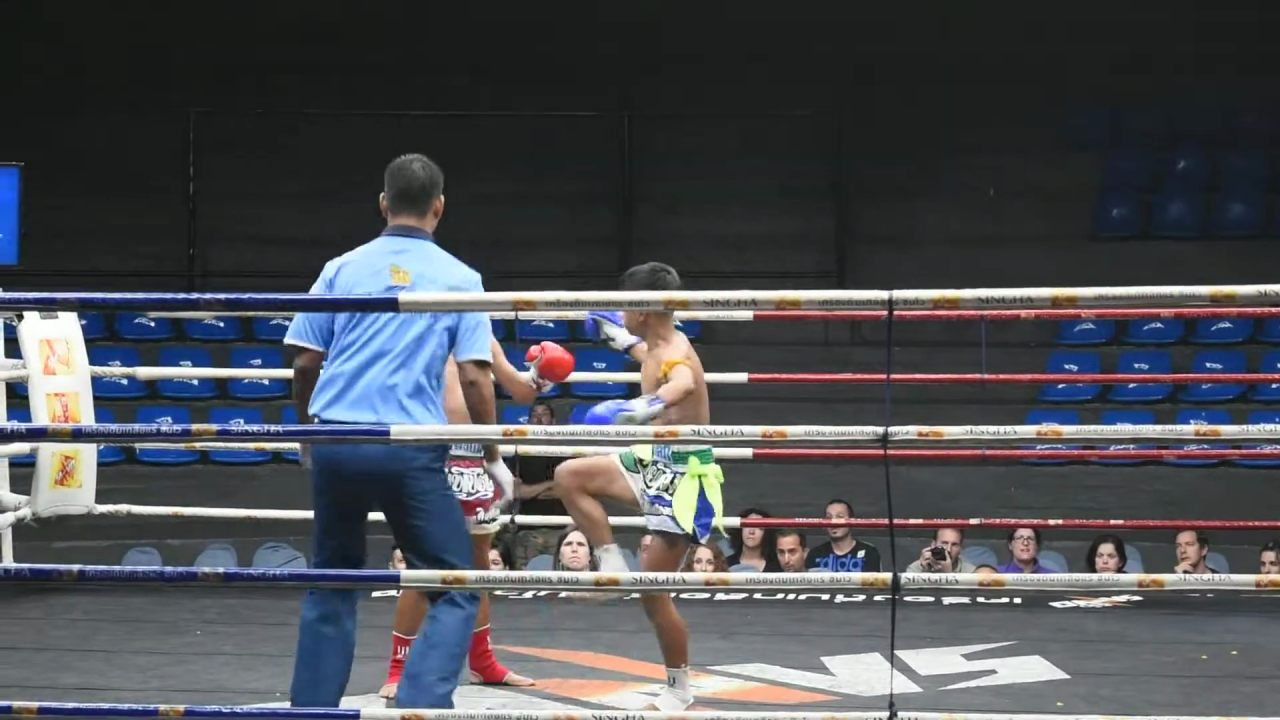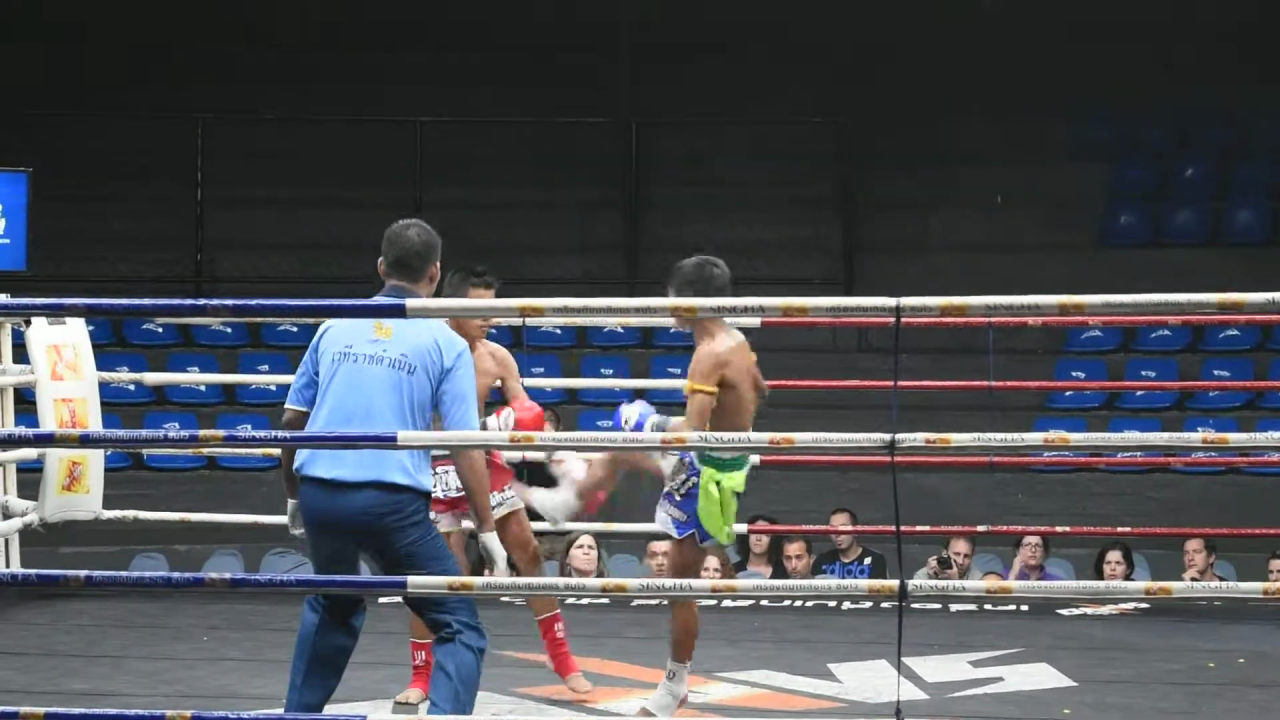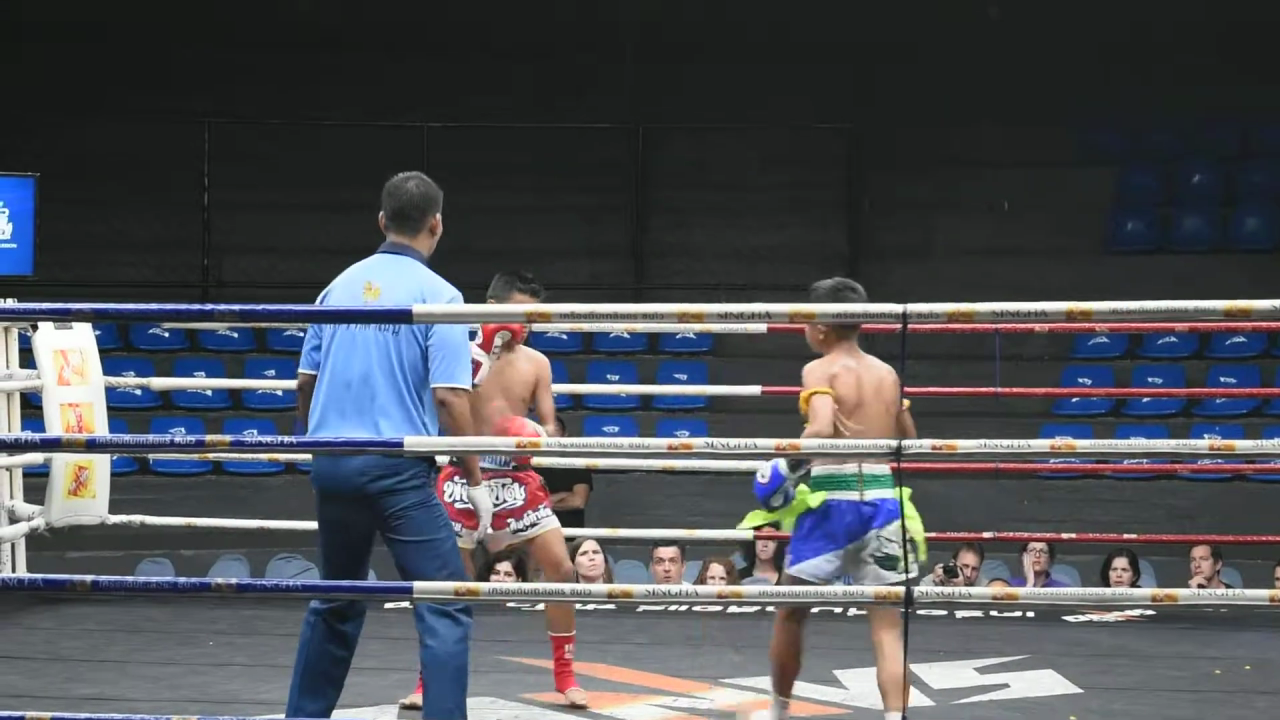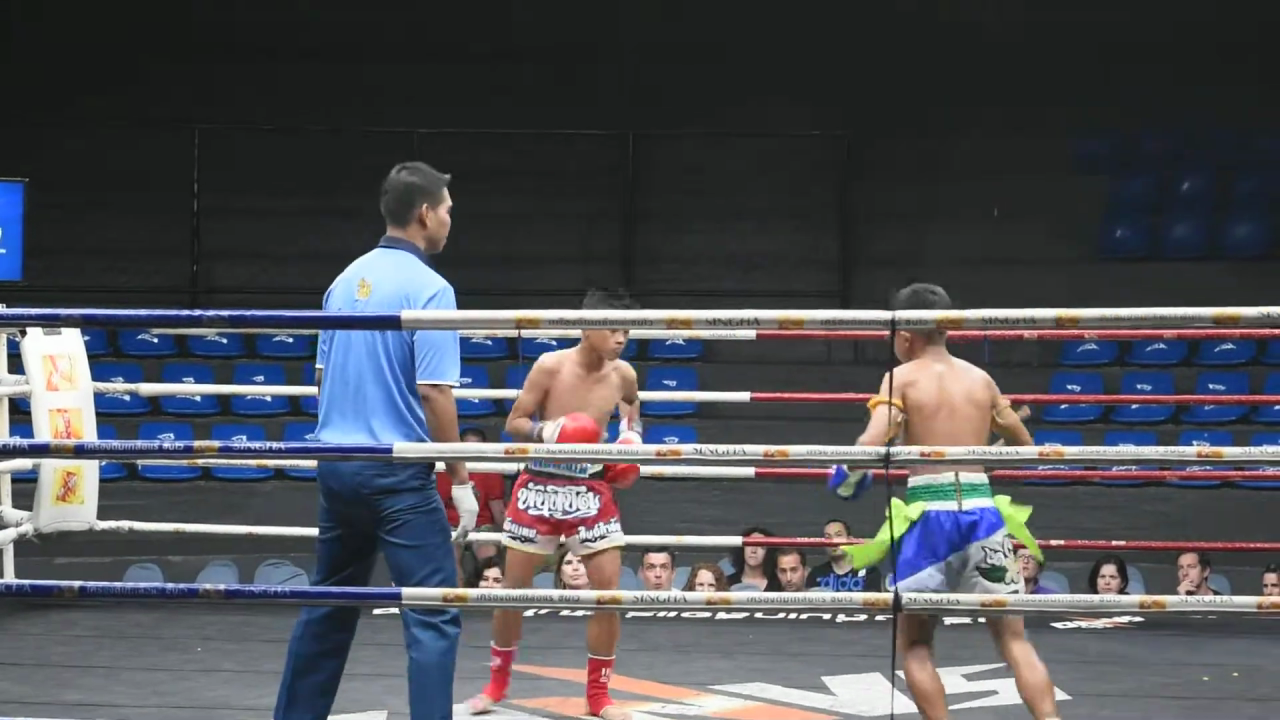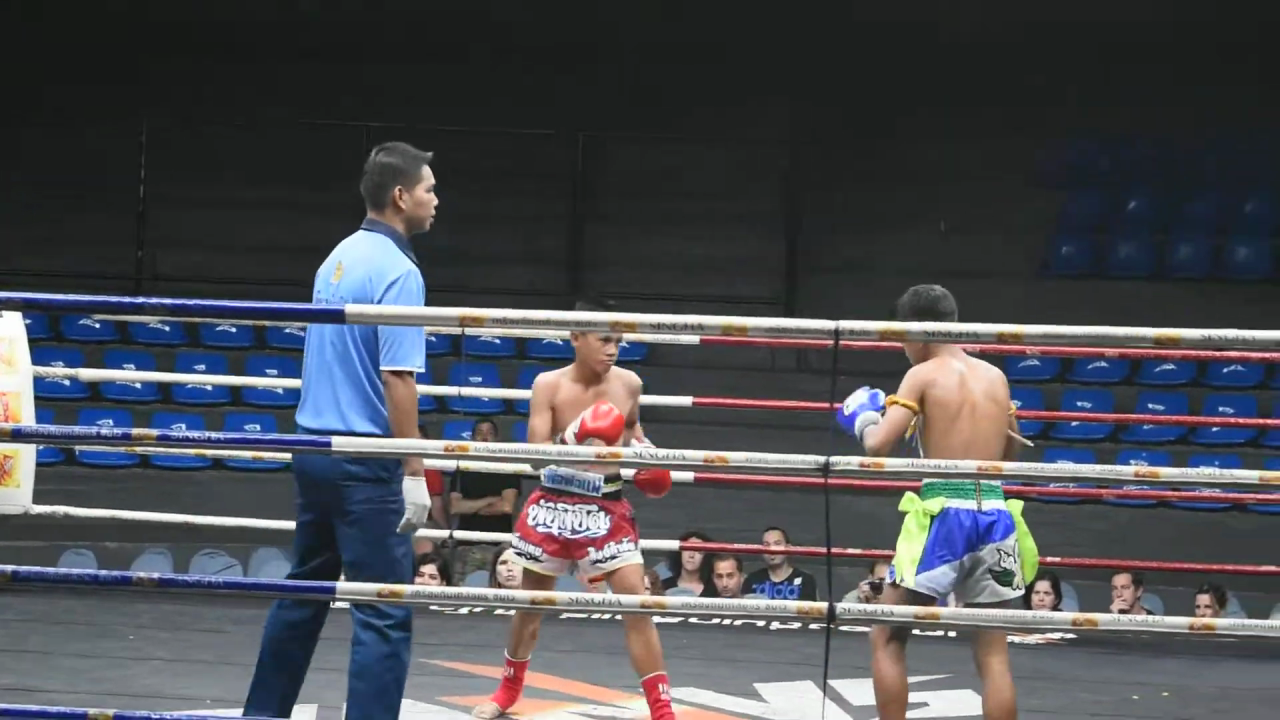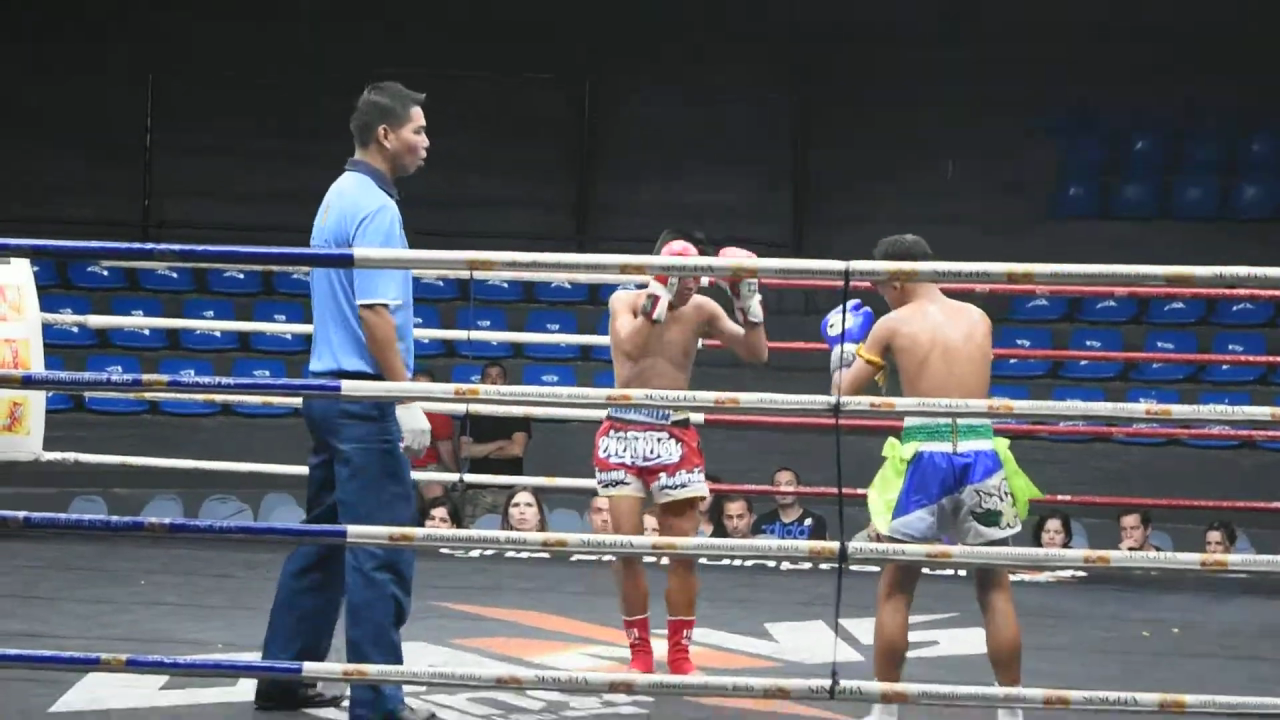
dt=0.4s
person 1, frame 1
left shoulder: (342, 268)
right shoulder: (458, 277)
left elbow: (303, 358)
right elbow: (475, 374)
left wrist: (305, 430)
right wrist: (493, 458)
left hip: (336, 446)
right hip: (408, 453)
left knee: (331, 585)
right knee: (454, 592)
left ankle: (312, 710)
right ankle: (426, 710)
person 1, frame 2
left shoulder: (335, 325)
right shoulder: (445, 342)
left elbow: (292, 420)
right elbow: (463, 445)
left wrist: (294, 495)
right wrist: (487, 531)
left hip: (321, 496)
right hip: (392, 502)
left knee: (334, 603)
right knee: (460, 627)
left ankle: (299, 713)
person 1, frame 3
left shoulder: (339, 285)
right shoulder: (438, 294)
left elbow: (306, 383)
right elbow: (449, 397)
right wrist: (474, 480)
left hip: (332, 466)
right hip: (398, 470)
left knee: (335, 601)
right knee: (444, 608)
person 1, frame 4
left shoulder: (346, 279)
right shoulder: (429, 288)
left elbow: (322, 376)
right elbow: (434, 394)
right wrist: (461, 481)
left hip: (337, 465)
right hip: (396, 472)
left knee: (329, 605)
right knee: (433, 614)
person 1, frame 5
left shoulder: (339, 257)
right shoulder: (398, 271)
right elbow: (397, 379)
right wrist: (414, 473)
left hip: (314, 446)
right hip: (363, 459)
left knee: (305, 591)
right knee: (384, 611)
person 1, frame 6
left shoulder: (339, 196)
right shoulder: (376, 206)
right elbow: (375, 311)
right wrist: (407, 400)
left hip: (329, 391)
right hip: (363, 399)
left knee: (324, 541)
right knee: (380, 551)
person 2, frame 1
left shoulder: (673, 352)
right shoulder: (661, 344)
left elbow: (681, 386)
left wrist: (633, 409)
right wrist: (622, 338)
left hip: (681, 478)
right hip: (655, 460)
left knee: (653, 593)
right knee: (567, 478)
left ankle: (678, 690)
right ankle: (613, 564)
person 2, frame 2
left shoulder: (711, 353)
right shoulder: (733, 339)
left elbow: (692, 430)
right elbow: (759, 390)
left wrist: (651, 422)
left hip: (710, 474)
right hip: (700, 457)
left knee: (680, 585)
right knee: (619, 450)
right ankle: (566, 499)
person 2, frame 3
left shoulder: (821, 373)
right shoulder: (887, 373)
left elbow: (817, 434)
right elbow: (907, 442)
left wrist: (784, 472)
left hip: (833, 506)
right hip: (884, 505)
left knee: (789, 617)
right knee: (887, 632)
person 2, frame 4
left shoulder: (901, 378)
right shoulder: (981, 378)
left elbow: (873, 442)
right elbow: (1023, 444)
left wrist: (851, 473)
left hip: (932, 516)
right hip: (983, 513)
left knee: (915, 644)
right knee: (1015, 641)
person 2, frame 5
left shoulder: (922, 376)
right shoulder: (996, 377)
left elbow: (877, 444)
left wrist: (861, 419)
left hip: (945, 515)
right hip: (994, 517)
left knee: (887, 640)
right knee: (992, 653)
person 2, frame 6
left shoulder: (892, 324)
right shoulder: (979, 318)
left elbow: (843, 395)
left wrist: (843, 342)
left hip: (925, 458)
right hip: (981, 457)
left knee: (895, 589)
right knee: (995, 586)
person 3, frame 1
left shoulder: (483, 344)
left elbow: (523, 393)
left wrist: (539, 375)
left hip: (473, 467)
left knee: (477, 571)
left ankle: (485, 664)
right ankle: (399, 670)
person 3, frame 2
left shoulder: (498, 357)
left elbow: (528, 418)
right wrist: (490, 426)
left hip: (482, 465)
right hip: (435, 471)
left knee: (529, 551)
left ankle: (562, 658)
right ankle: (421, 676)
person 3, frame 3
left shoulder: (538, 363)
right shoulder: (466, 351)
left elbow: (550, 427)
left wrist: (532, 436)
right wrist: (484, 346)
left hip: (518, 480)
right hip: (468, 478)
left knee: (561, 570)
left ankle: (566, 677)
right ankle: (429, 680)
person 3, frame 4
left shoulder: (623, 375)
right shoulder: (548, 366)
right elbow: (513, 424)
left wrist: (631, 438)
right wrist: (548, 432)
left hip: (592, 490)
right hip: (541, 486)
left knee: (609, 592)
right knee: (514, 588)
right ankle: (497, 681)
person 3, frame 5
left shoulder: (628, 384)
right shoulder: (548, 385)
right wrist: (574, 436)
left hip: (607, 507)
right hip: (554, 503)
left knee: (637, 606)
right knee: (530, 604)
person 3, frame 6
left shoulder: (701, 307)
right shoulder: (625, 300)
left elbow: (756, 353)
right elbow: (628, 348)
left wrist: (745, 294)
right wrist: (662, 291)
left hip: (674, 435)
right hip: (622, 433)
left knee: (683, 551)
left ankle: (680, 655)
right ankle: (640, 652)
